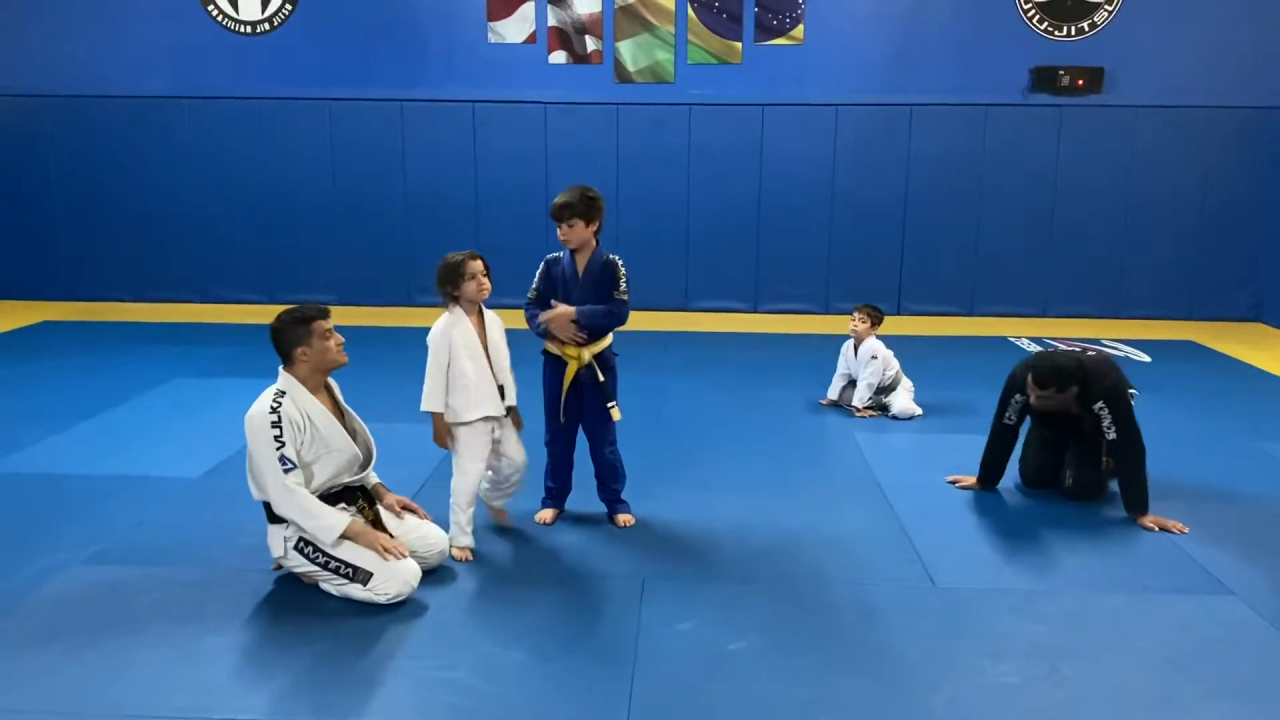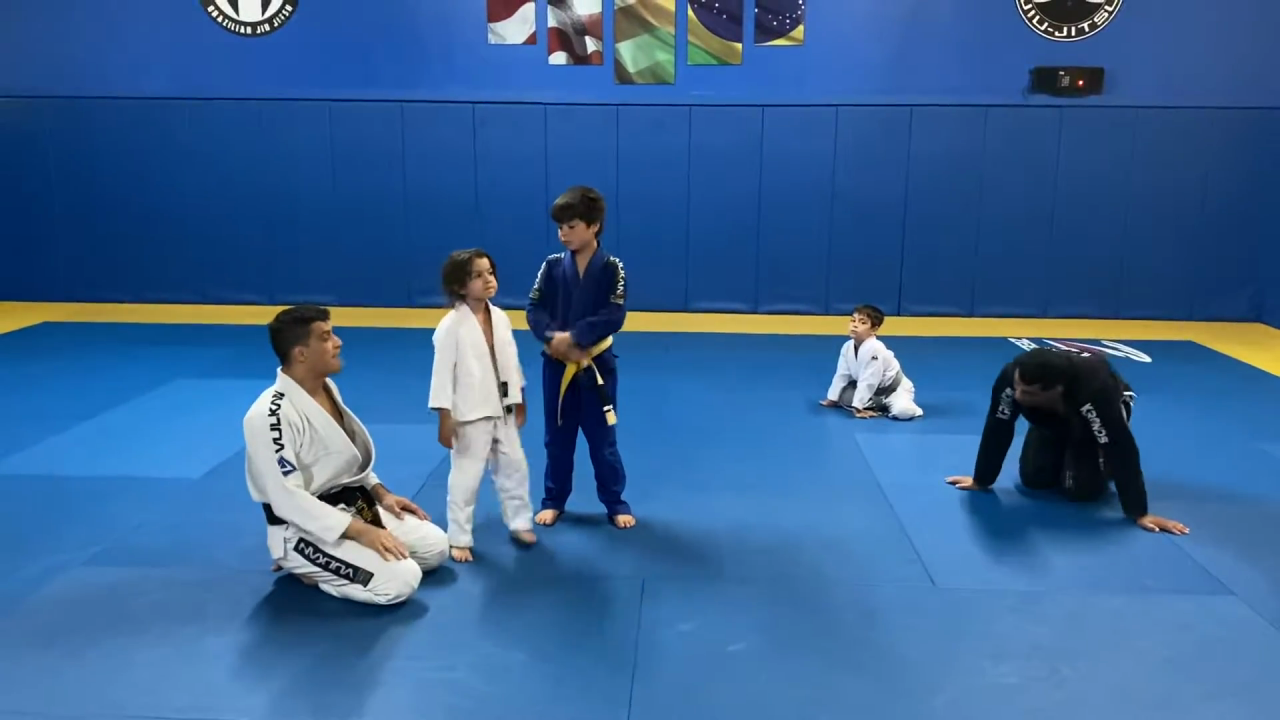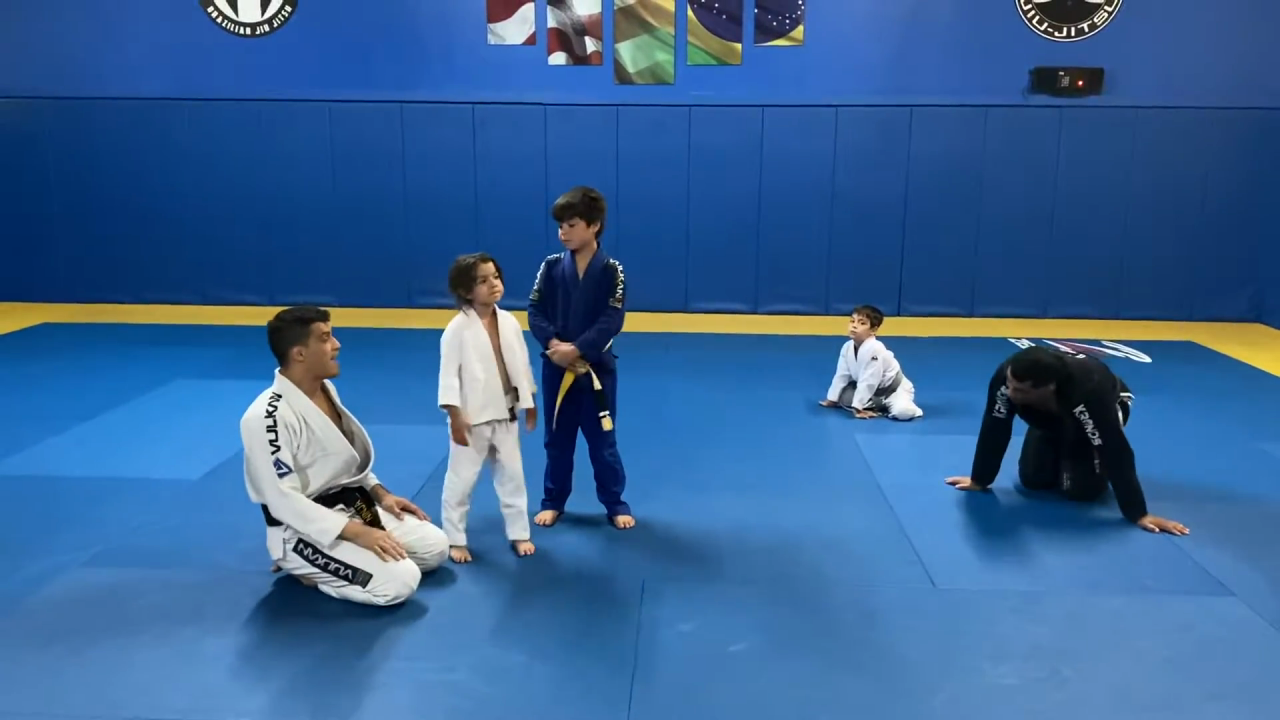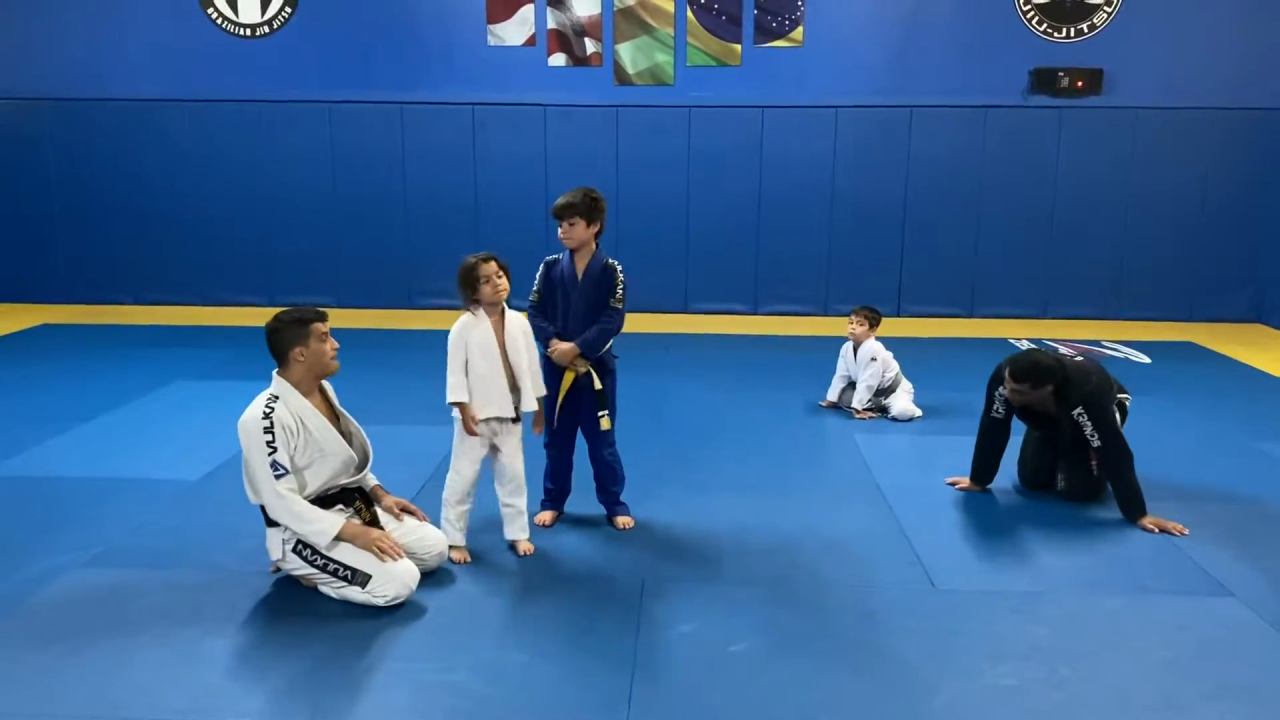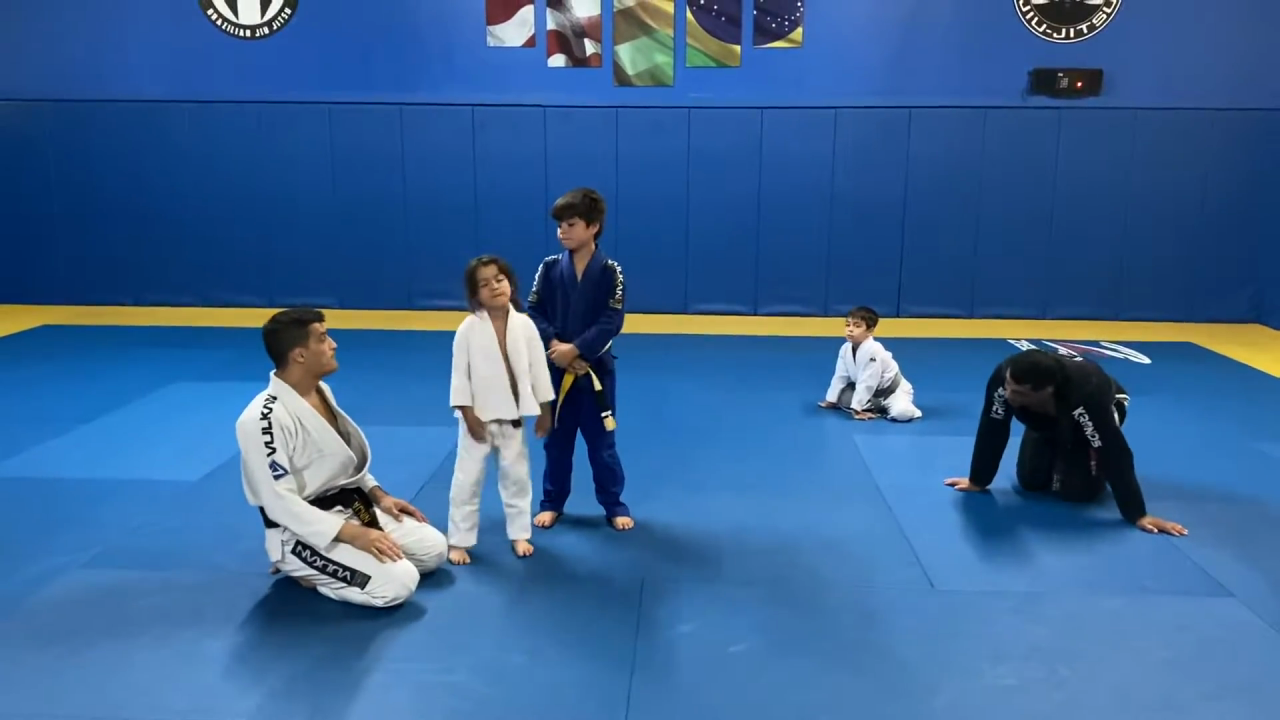
dt=0.1s
person 1, frame 1
left shoulder: (611, 266)
right shoulder: (551, 264)
left elbow: (618, 312)
right elbow: (533, 306)
left wrist: (574, 313)
right wrist: (550, 325)
left hip: (597, 362)
right hip: (558, 362)
left knee: (602, 437)
right knee: (557, 436)
left ankle: (615, 501)
right ankle: (553, 499)
person 1, frame 2
left shoulder: (612, 268)
right shoulder: (552, 266)
left elbow: (612, 317)
right elbow: (534, 310)
left wrist: (572, 339)
right wrist: (553, 336)
left hip: (596, 364)
right hip: (557, 364)
left knee: (602, 438)
right knee: (557, 437)
left ankle: (615, 502)
right ankle: (554, 500)
person 1, frame 3
left shoulder: (611, 270)
right shoulder: (551, 266)
left elbow: (611, 322)
right elbow: (535, 312)
left wrist: (575, 350)
right wrist: (555, 345)
left hip: (596, 366)
right hip: (557, 367)
left knee: (602, 439)
right knee: (557, 438)
left ankle: (615, 503)
right ankle: (553, 501)
person 1, frame 4
left shoulder: (610, 270)
right shoulder: (550, 267)
left elbow: (611, 322)
right elbow: (535, 313)
left wrist: (576, 349)
right wrist: (555, 344)
left hip: (595, 366)
right hip: (555, 366)
left knee: (601, 440)
right knee: (556, 439)
left ankle: (614, 503)
right ankle: (552, 501)
person 1, frame 5
left shoulder: (610, 271)
right shoulder: (549, 268)
left elbow: (611, 323)
right elbow: (534, 313)
left wrist: (575, 350)
right wrist: (555, 345)
left hip: (595, 367)
right hip: (556, 367)
left knee: (601, 441)
right knee: (556, 440)
left ankle: (614, 504)
right ankle: (552, 502)
person 2, frame 1
left shoulder: (492, 320)
right shoulder: (444, 328)
right elbow: (436, 375)
left wrist: (512, 407)
right wrist: (438, 421)
left hip: (497, 412)
right hip: (465, 417)
left knee: (516, 462)
right knee: (468, 478)
left ankle: (494, 501)
right ankle: (460, 539)
person 2, frame 2
left shoulder: (499, 317)
right shoulder: (451, 325)
right elbow: (442, 373)
left wrist: (518, 400)
right wrist: (445, 418)
left hip: (503, 411)
right hip: (469, 416)
left knee: (515, 467)
right knee: (466, 478)
left ankle: (519, 523)
right ankle: (459, 539)
person 2, frame 3
left shoulder: (509, 321)
right shoulder: (458, 328)
left elbow: (522, 365)
right elbow: (449, 374)
left wrist: (530, 404)
right wrist: (455, 416)
left hip: (506, 416)
right hip: (473, 418)
left knee: (512, 476)
right knee: (461, 478)
left ankle: (519, 533)
right ankle: (455, 539)
person 2, frame 4
left shoulder: (519, 322)
right shoulder: (465, 326)
left elbow: (531, 366)
right elbow: (456, 372)
left wrist: (538, 406)
right wrist: (463, 411)
left hip: (510, 415)
right hip: (476, 415)
left knee: (512, 475)
right knee: (462, 478)
left ankle: (518, 533)
right ankle: (456, 540)
person 2, frame 5
left shoulder: (524, 325)
right shoulder: (469, 328)
left elbow: (538, 369)
right elbow: (460, 375)
left wrist: (544, 411)
right wrist: (468, 414)
left hip: (513, 418)
right hip: (480, 417)
left knee: (517, 477)
right knee: (468, 479)
left ankle: (519, 534)
right ankle: (458, 540)
person 3, frame 1
left shoulder: (326, 386)
right shoulder: (272, 413)
right elbow: (288, 498)
left wrist: (381, 493)
right wrist: (360, 533)
left hip: (352, 504)
right hip: (305, 528)
left knee: (435, 545)
right knee: (401, 580)
left ankle: (319, 564)
right ankle: (304, 566)
person 3, frame 2
left shoulder: (325, 387)
right shoulder: (271, 415)
right elbow: (289, 500)
left wrist: (381, 493)
right wrist: (360, 532)
right hip: (305, 529)
left knee: (435, 547)
right knee: (400, 581)
left ankle: (325, 563)
right ankle: (303, 566)
person 3, frame 3
left shoulder: (324, 388)
right shoulder: (268, 417)
right elbow: (285, 502)
left wrist: (380, 494)
right wrist: (357, 534)
left hip: (352, 505)
right hip: (303, 530)
left knee: (434, 547)
right knee: (399, 581)
left ankle: (333, 562)
right ankle: (304, 568)
person 3, frame 4
left shoulder: (322, 389)
right shoulder: (266, 418)
right elbow: (282, 503)
left wrist: (380, 494)
right wrist: (354, 534)
right hip: (303, 531)
left knee: (434, 548)
right knee: (399, 582)
left ankle: (331, 564)
right ankle: (302, 568)
person 3, frame 5
left shoulder: (320, 390)
right shoulder: (265, 419)
right elbow: (281, 504)
left wrist: (379, 495)
right wrist: (353, 535)
right hip: (302, 532)
left knee: (433, 549)
right knee: (398, 583)
left ankle: (325, 566)
right ankle: (303, 569)
person 4, frame 1
left shoulder: (1107, 386)
right shoulder: (1022, 376)
left elbow: (1128, 448)
right elbow: (1003, 431)
left wrist: (1140, 513)
right wrist: (984, 481)
left hip: (1095, 425)
right hip: (1053, 422)
left knee: (1078, 487)
right knee: (1034, 478)
left ankle: (1108, 461)
right ankle: (1067, 454)
person 4, frame 2
left shoulder: (1095, 389)
right shoulder: (1012, 376)
left elbow: (1121, 450)
right elbow: (997, 431)
left wrist: (1139, 513)
right wrist: (981, 480)
left hip: (1105, 410)
right hip: (1052, 419)
left knee: (1081, 488)
right knee: (1034, 479)
left ankle: (1102, 465)
right ankle: (1066, 453)
person 4, frame 3
left shoulder: (1090, 390)
right shoulder: (1007, 375)
left elbow: (1116, 451)
right elbow: (994, 430)
left wrist: (1138, 514)
right wrist: (979, 480)
left hip: (1103, 410)
right hip: (1049, 419)
left knee: (1080, 489)
right knee: (1033, 480)
right ankle: (1065, 455)
person 4, frame 4
left shoulder: (1087, 392)
right shoulder: (1005, 376)
left elbow: (1114, 453)
right elbow: (993, 431)
left wrist: (1138, 515)
right wrist: (978, 480)
left hip: (1101, 411)
right hip: (1048, 421)
left knee: (1078, 489)
right knee: (1032, 480)
left ankle: (1091, 465)
right ankle: (1062, 454)
person 4, frame 5
left shoulder: (1087, 393)
right shoulder: (1004, 377)
left elbow: (1114, 453)
right elbow: (992, 432)
left wrist: (1137, 515)
right wrist: (978, 481)
left hip: (1100, 412)
right hip: (1046, 422)
left knee: (1077, 490)
right knee: (1031, 481)
left ankle: (1088, 465)
right ankle: (1060, 457)
